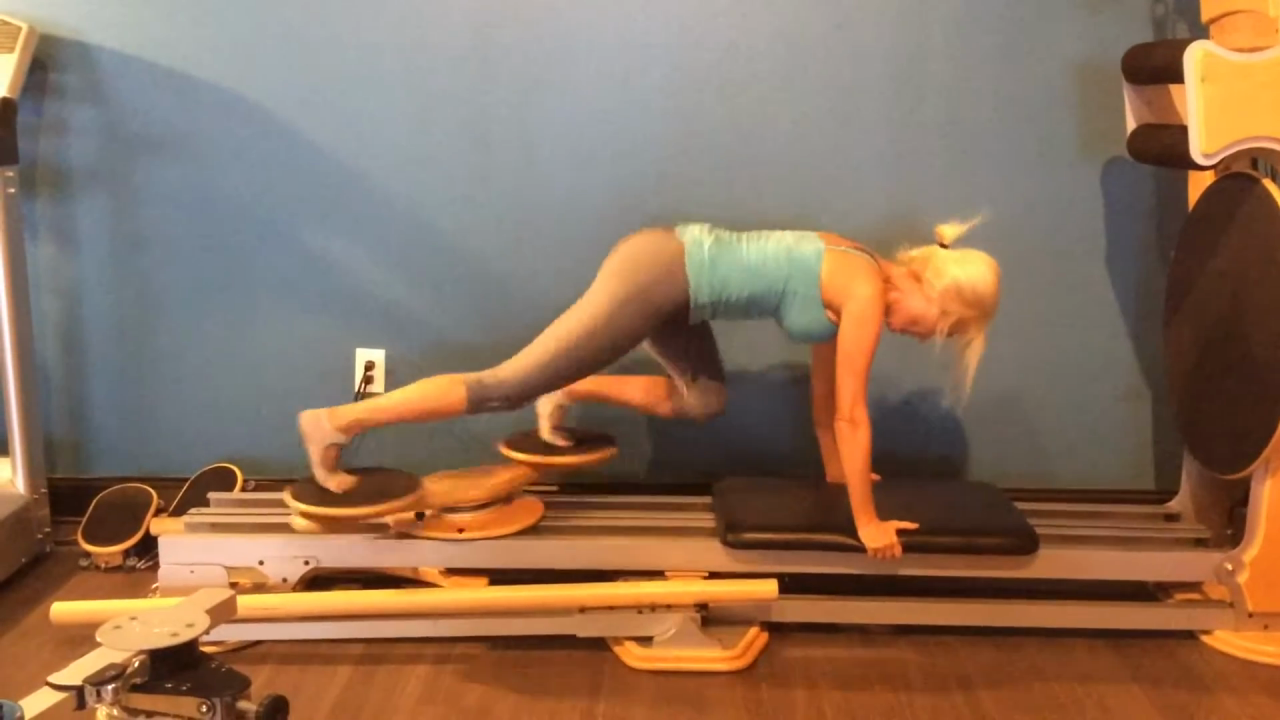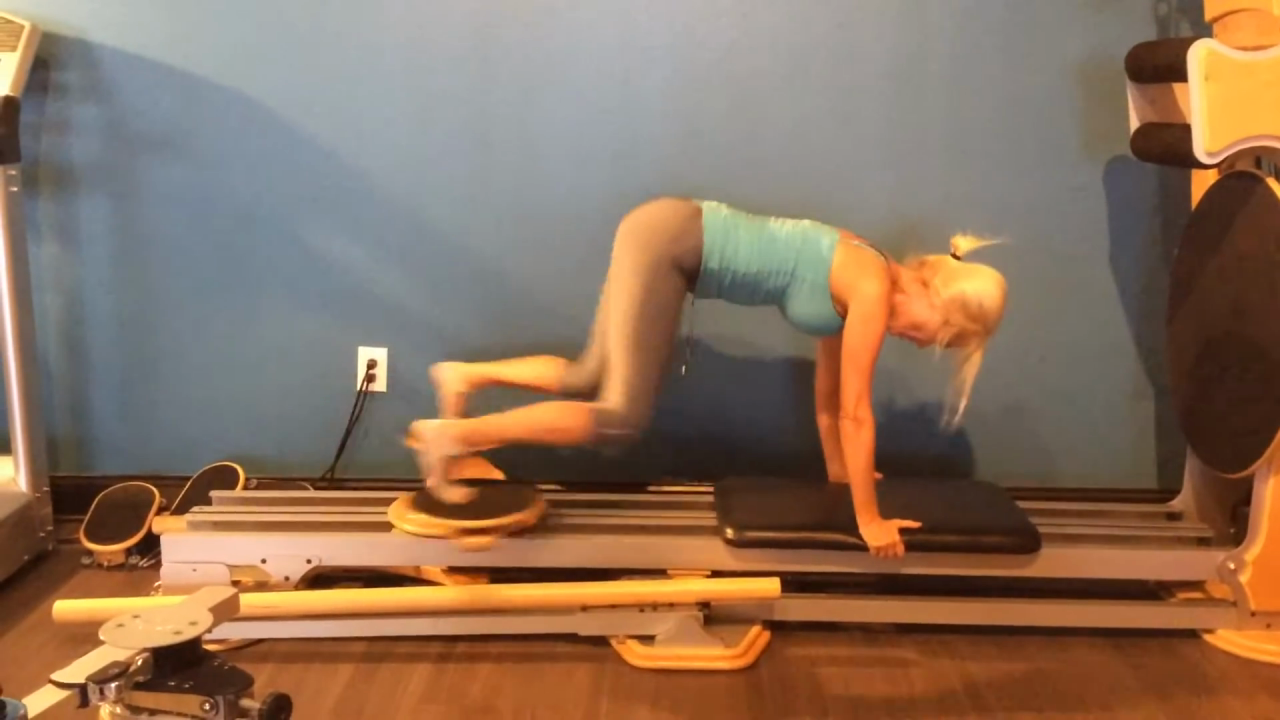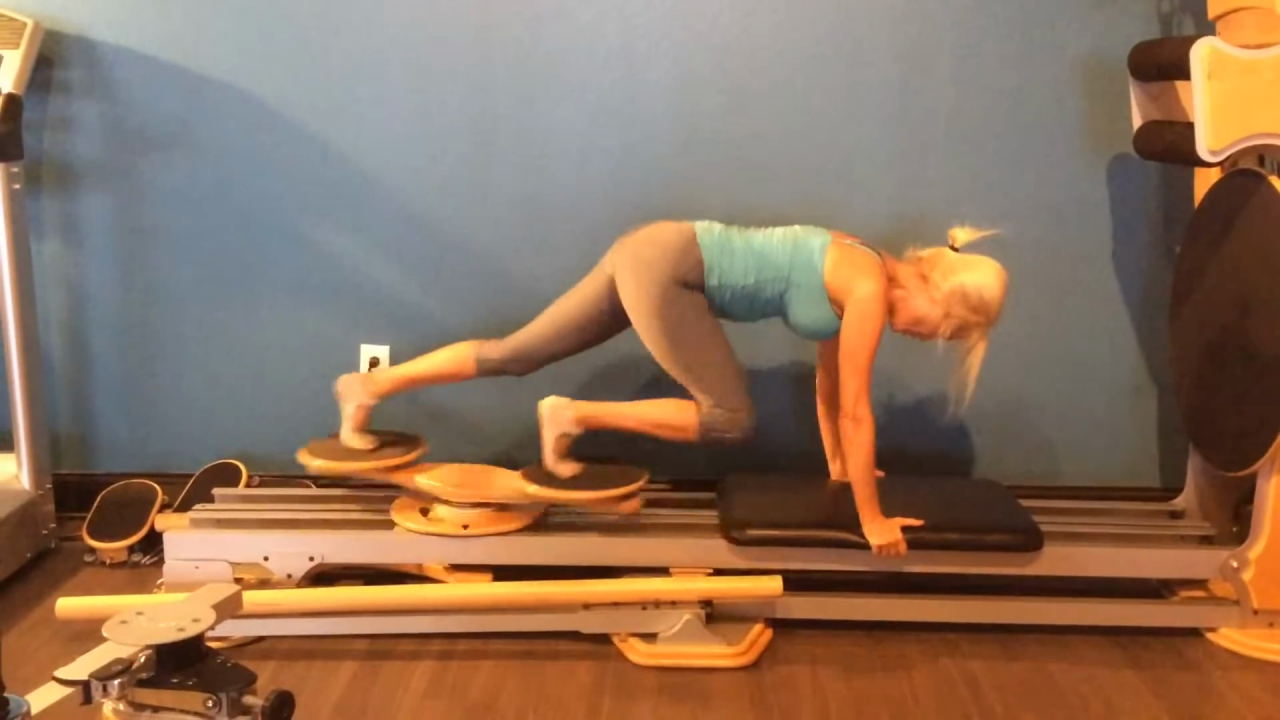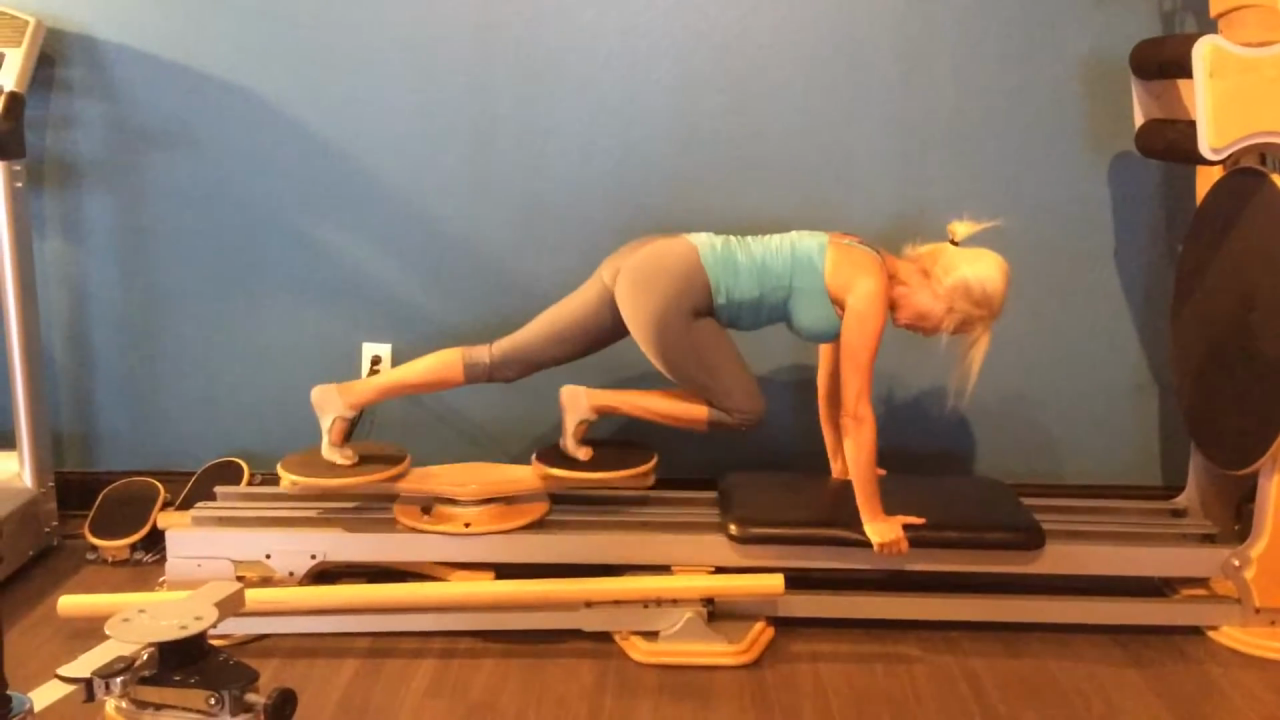
dt=0.3s
person 1, frame 1
left shoulder: (853, 273)
right shoulder: (867, 292)
left elbow: (824, 388)
right elbow: (850, 415)
left wrist: (836, 471)
right wrist: (866, 520)
left hip: (668, 262)
right hip: (655, 276)
left knee: (705, 400)
right knee: (507, 385)
left ankle: (571, 387)
right ankle: (335, 420)
person 1, frame 2
left shoulder: (856, 285)
right shoulder: (874, 290)
left elbow: (829, 392)
right elbow: (856, 413)
left wrist: (840, 474)
right wrist: (868, 519)
left hip: (666, 235)
right hip: (665, 239)
left knee: (592, 380)
right knee: (623, 415)
left ankle: (463, 377)
right ankle: (450, 436)
person 1, frame 3
left shoulder: (854, 278)
right shoulder: (871, 287)
left elbow: (828, 385)
right elbow: (854, 411)
left wrist: (841, 470)
right wrist: (872, 518)
left hip: (651, 256)
right hip: (665, 265)
left knee: (515, 355)
right knee: (732, 421)
left ankle: (369, 388)
right ankle: (573, 415)
person 1, frame 4
left shoulder: (858, 271)
right shoulder: (873, 287)
left elbow: (829, 384)
right elbow: (855, 412)
left wrist: (841, 469)
right wrist: (874, 515)
left hip: (649, 264)
right hip: (666, 290)
left knee: (500, 361)
right knee: (744, 410)
left ankle: (345, 397)
right ankle: (593, 401)
